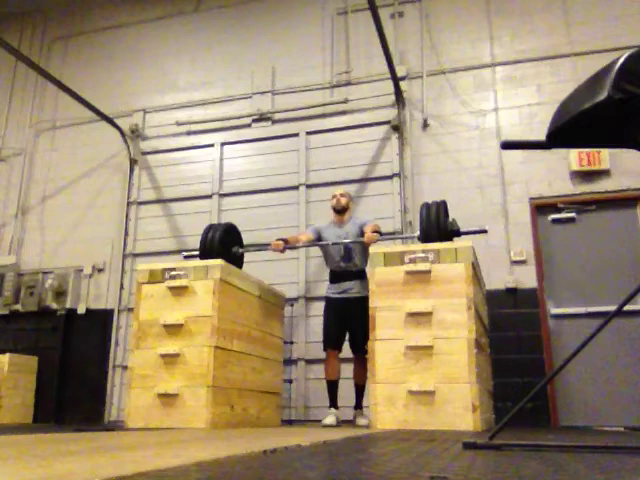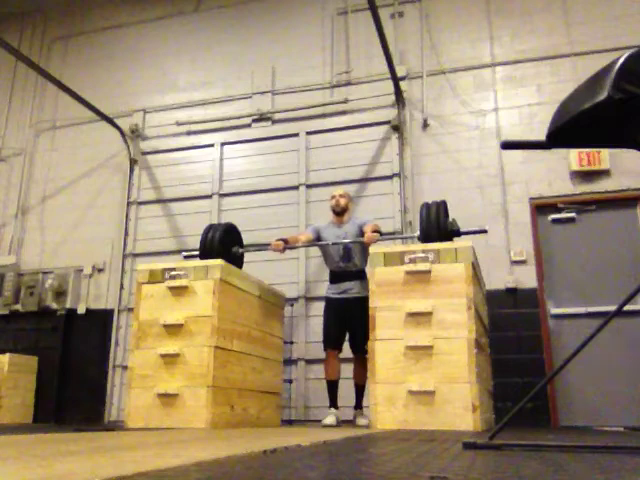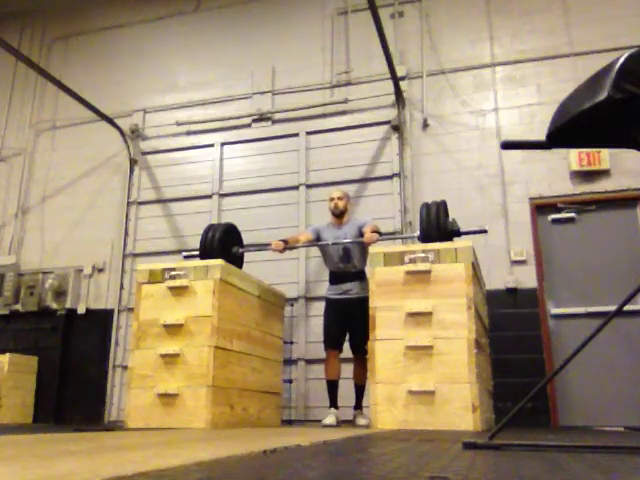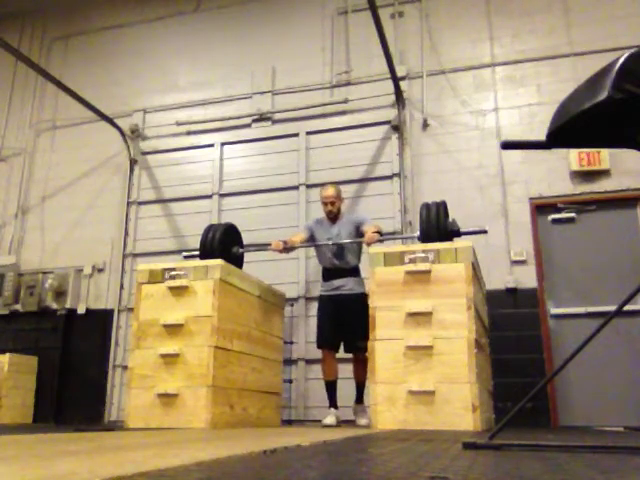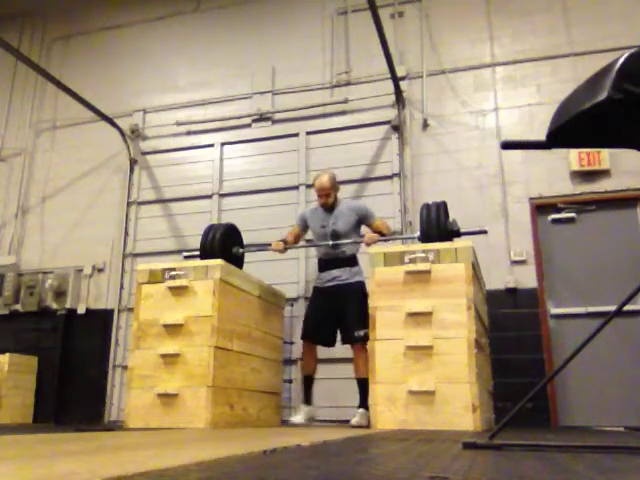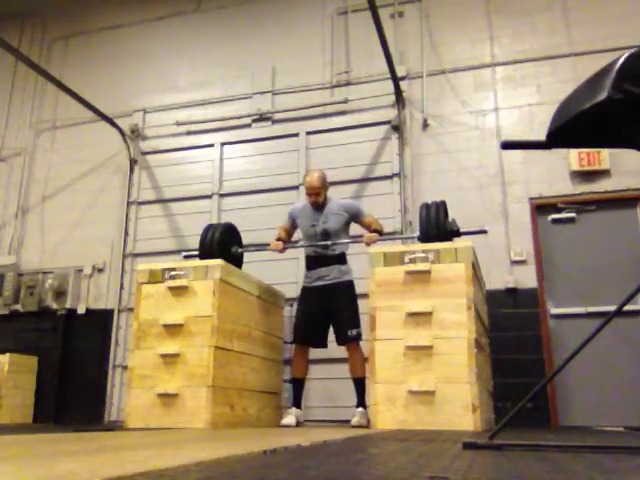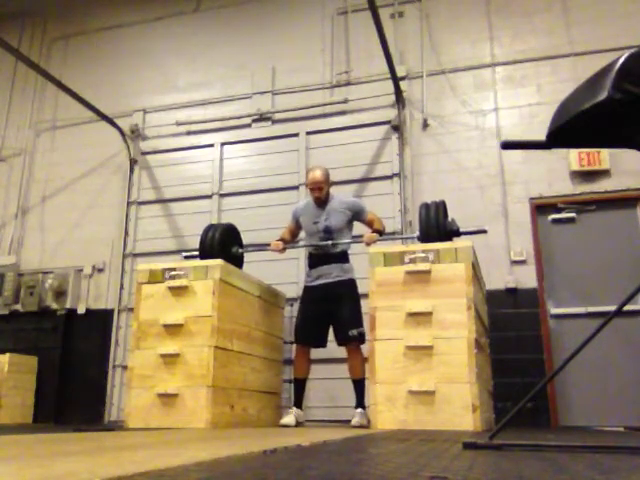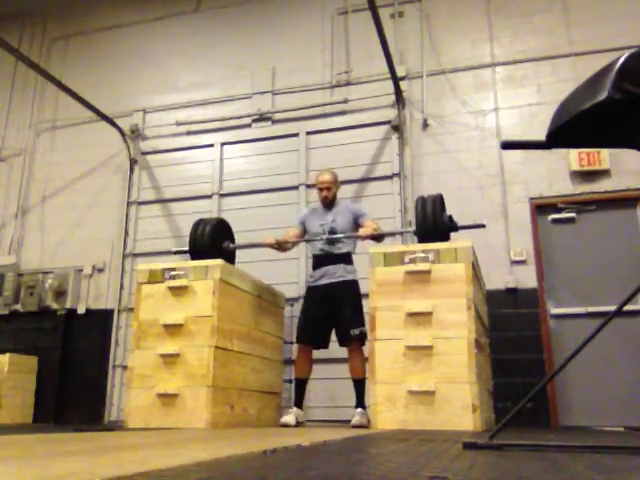
dt=0.7s
person 1, frame 1
left shoulder: (360, 224)
right shoulder: (322, 229)
left elbow: (372, 229)
right elbow: (303, 237)
left wrist: (373, 234)
right wrist: (284, 241)
left hip: (359, 295)
right hip: (334, 296)
left knee: (360, 352)
right knee: (331, 350)
left ankle: (359, 409)
right ankle: (333, 409)
person 1, frame 2
left shoulder: (360, 224)
right shoulder: (321, 229)
left elbow: (372, 229)
right elbow: (302, 237)
left wrist: (373, 234)
right wrist: (284, 242)
left hip: (359, 295)
right hip: (334, 296)
left knee: (360, 353)
right knee: (331, 351)
left ankle: (358, 409)
right ankle: (333, 409)
person 1, frame 3
left shoulder: (359, 224)
right shoulder: (321, 229)
left elbow: (371, 228)
right elbow: (302, 237)
left wrist: (373, 234)
right wrist: (284, 242)
left hip: (359, 295)
right hip: (334, 296)
left knee: (360, 353)
right knee: (332, 351)
left ankle: (358, 409)
right ankle: (333, 409)
person 1, frame 4
left shoulder: (355, 221)
right shoulder: (314, 225)
left elbow: (372, 229)
right elbow: (297, 240)
left wrist: (373, 234)
right wrist: (283, 244)
left hip: (354, 292)
right hip: (328, 294)
left knee: (359, 352)
right knee: (327, 350)
left ankle: (359, 403)
right ankle: (333, 408)
person 1, frame 5
left shoulder: (355, 209)
right shoulder: (309, 214)
left elbow: (385, 229)
right elbow: (294, 236)
left wrist: (376, 235)
right wrist: (283, 243)
left hip: (350, 283)
right hip: (322, 285)
left knee: (358, 343)
right knee: (308, 341)
left ankle: (363, 408)
right ankle: (306, 404)
person 1, frame 6
left shoulder: (345, 207)
right shoulder: (297, 211)
left elbow: (374, 224)
right elbow: (285, 231)
left wrist: (374, 233)
right wrist: (279, 241)
left hip: (340, 283)
right hip: (311, 286)
left knee: (352, 342)
right knee: (300, 344)
left ankle: (361, 407)
right ankle: (295, 408)
person 1, frame 7
left shoulder: (348, 204)
right shoulder: (300, 210)
left elbow: (376, 222)
right elbow: (291, 232)
left wrist: (375, 234)
right wrist: (281, 242)
left hip: (341, 282)
right hip: (312, 284)
left knee: (352, 343)
right knee: (302, 345)
left ankle: (360, 408)
right ankle: (297, 408)
person 1, frame 8
left shoulder: (352, 210)
right shoulder: (308, 215)
left elbow: (378, 232)
right elbow: (288, 242)
left wrist: (370, 232)
right wrist: (275, 242)
left hip: (344, 282)
right hip: (316, 285)
left knee: (354, 344)
right knee: (303, 345)
left ankle: (360, 407)
right ankle: (297, 407)
